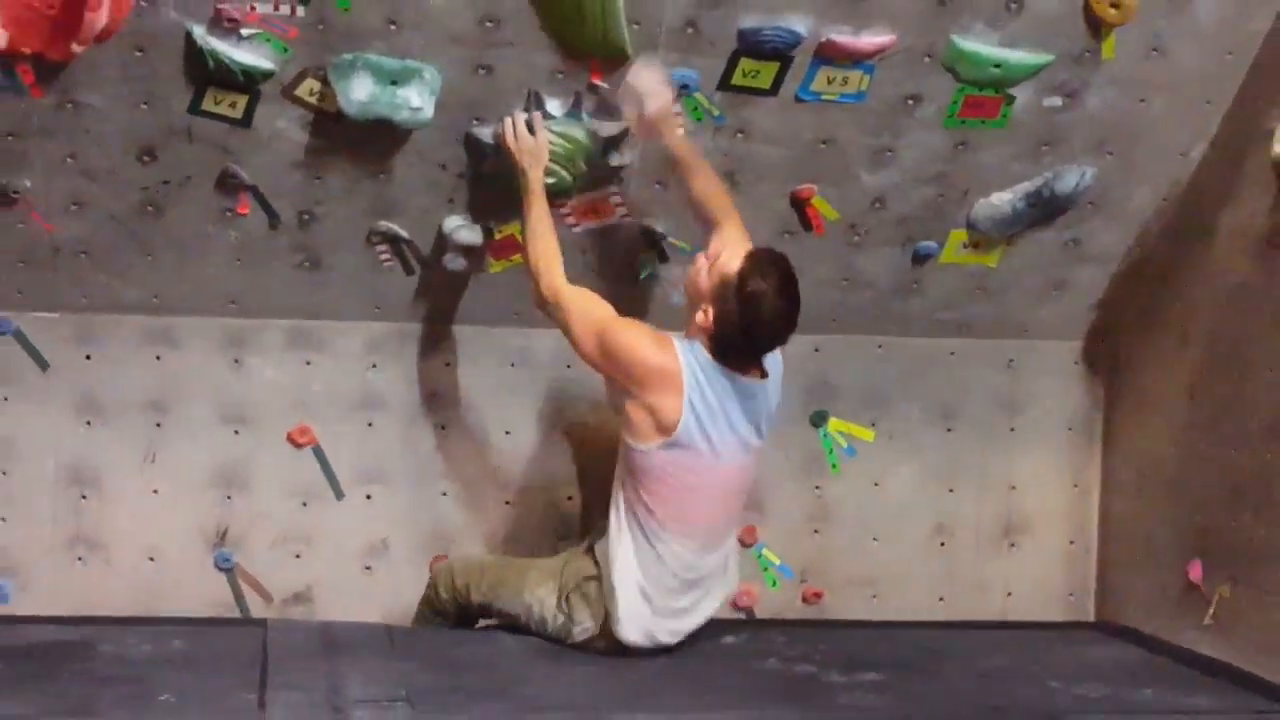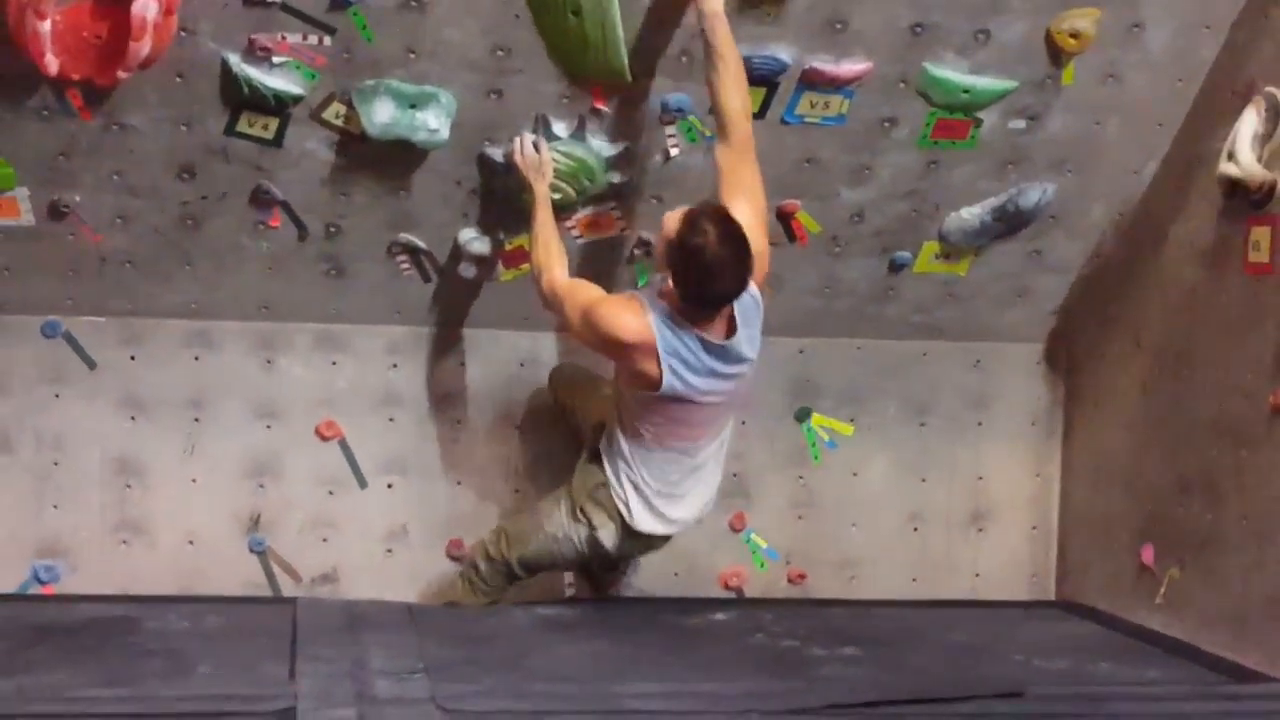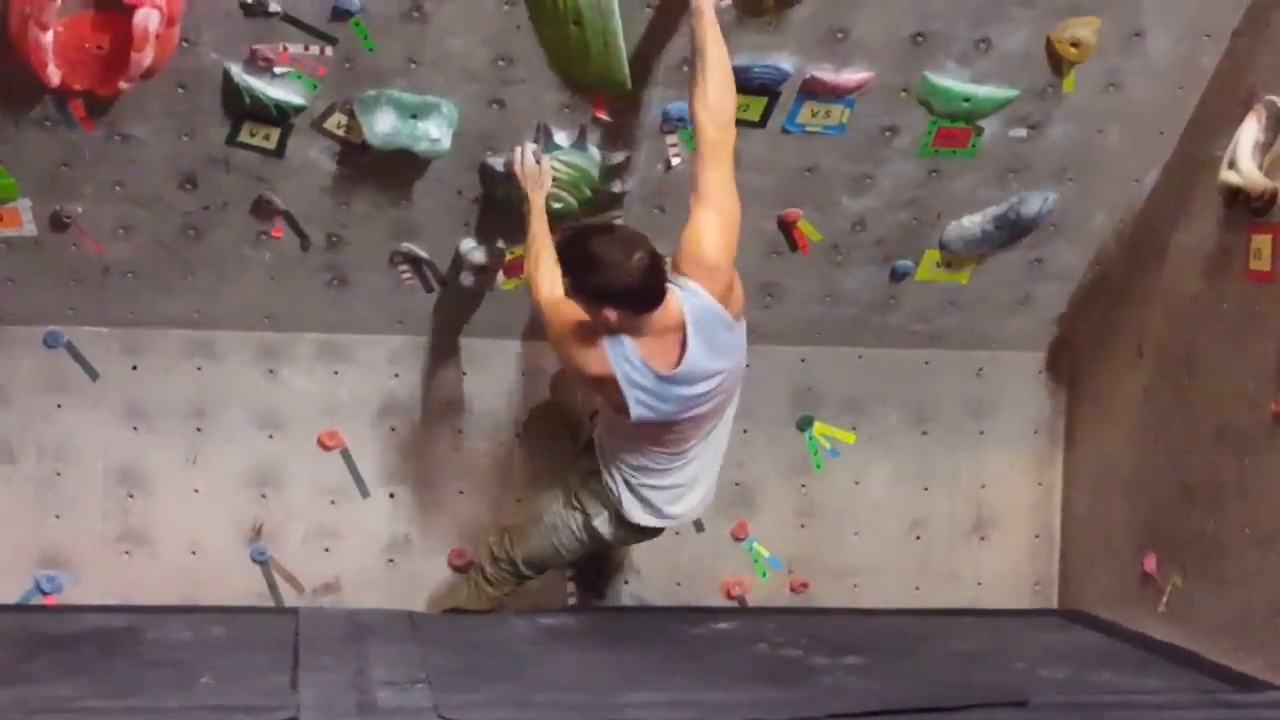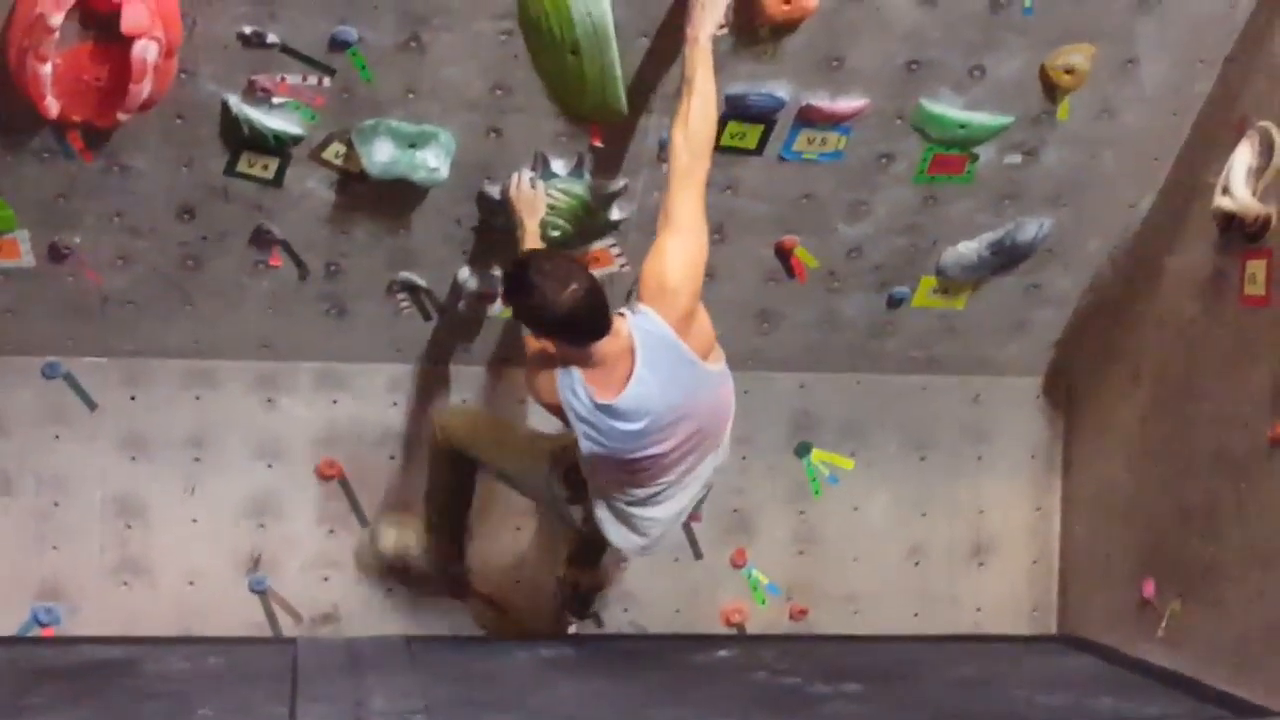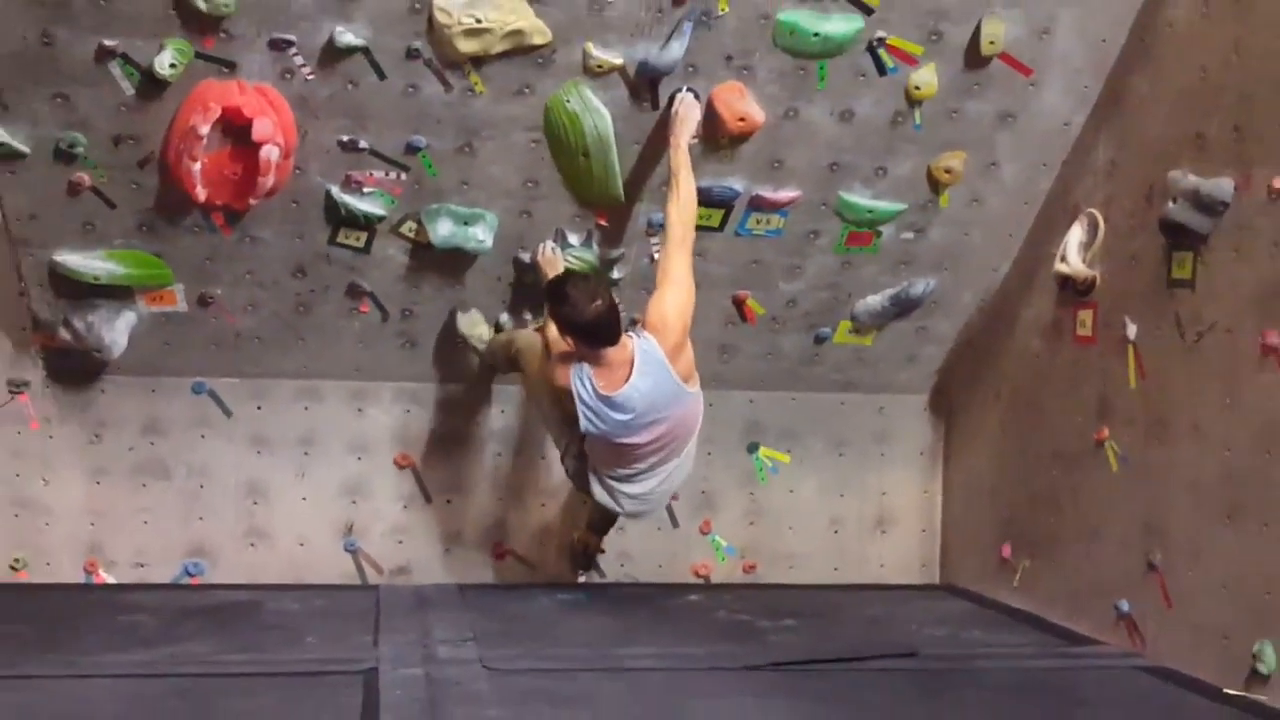
dt=0.4s
person 1, frame 1
left shoulder: (661, 369)
right shoulder: (765, 358)
left elbow: (553, 289)
right elbow: (727, 220)
left wrist: (533, 172)
right wrist: (670, 134)
left hip: (633, 618)
right hip: (701, 598)
left knee: (449, 581)
person 1, frame 2
left shoulder: (637, 332)
right shoulder: (748, 278)
left elbow: (552, 284)
right elbow: (736, 138)
left wrist: (539, 189)
left hip: (632, 515)
right hip: (682, 489)
left knee: (486, 564)
right knee: (567, 380)
right ankle: (601, 563)
person 1, frame 3
left shoulder: (598, 360)
right shoulder: (715, 282)
left elbow: (546, 294)
right elbow: (716, 137)
left wrist: (536, 198)
left hip: (630, 508)
right hip: (687, 484)
left knee: (499, 563)
right knee: (565, 390)
right ankle: (596, 549)
person 1, frame 4
left shoulder: (553, 386)
right shoulder: (672, 311)
left elbow: (538, 329)
right elbow: (689, 167)
left wrist: (529, 223)
left hip: (622, 518)
right hip: (685, 496)
left knee: (451, 423)
left ankle: (443, 549)
right ankle: (585, 571)
person 1, frame 5
left shoulder: (565, 377)
right shoulder: (666, 344)
left elbow: (556, 336)
left wrist: (552, 276)
left hip: (606, 485)
right hip: (661, 484)
left knee: (523, 342)
left ankle: (488, 346)
right ankle: (590, 538)
